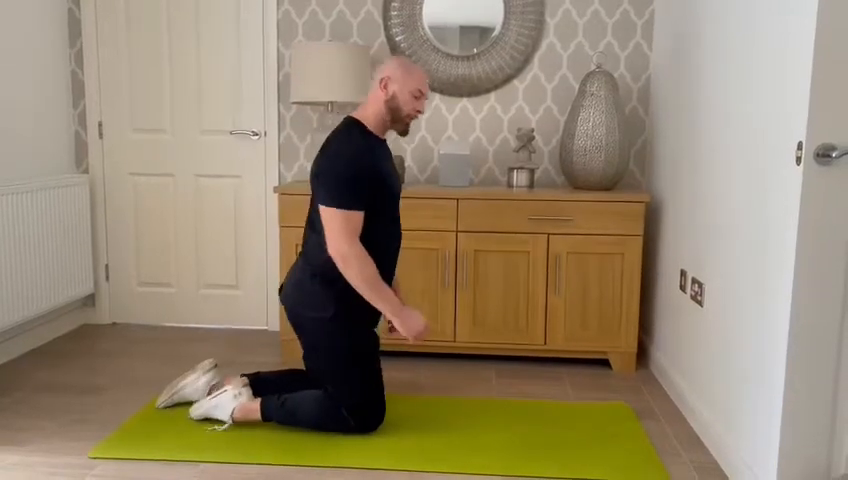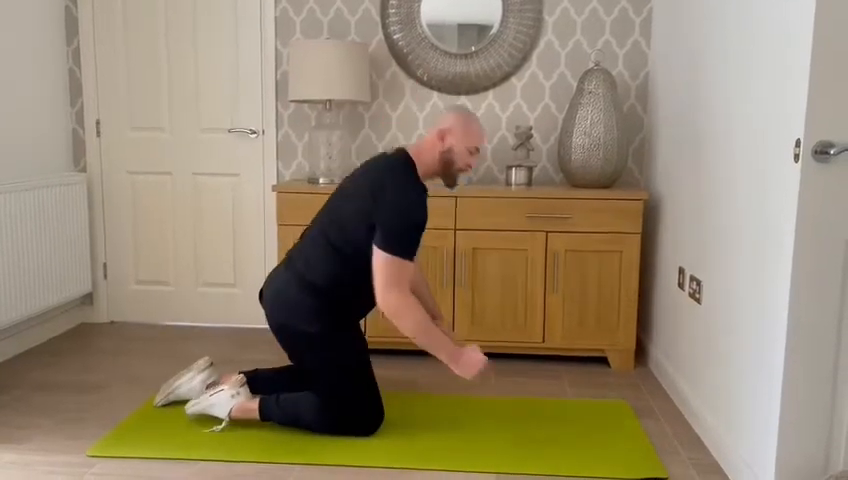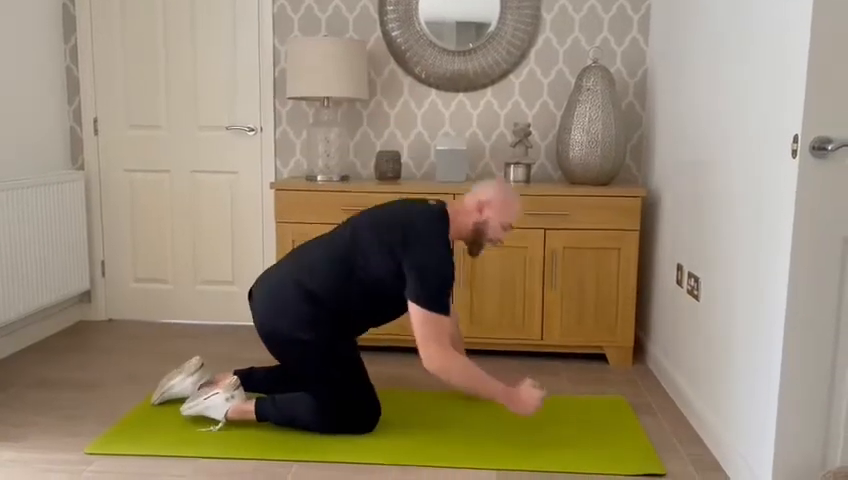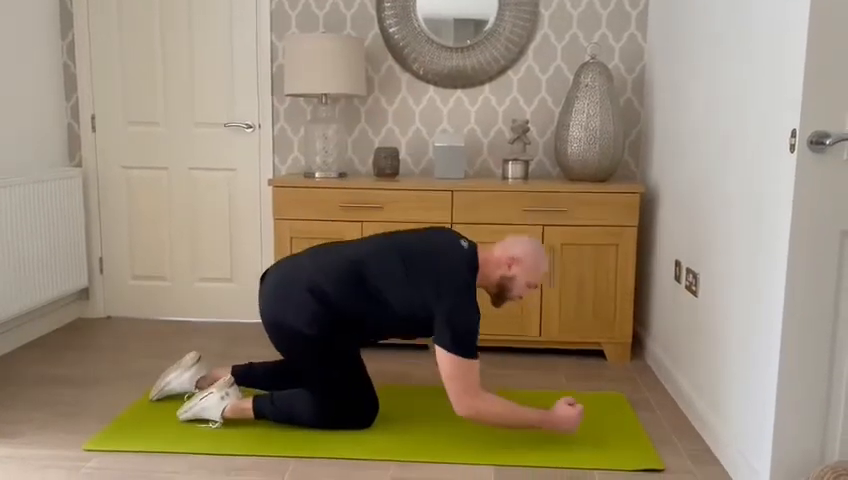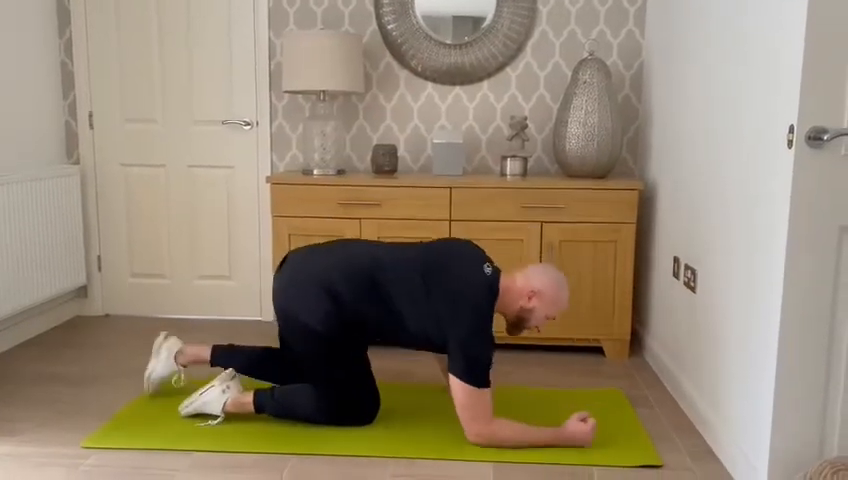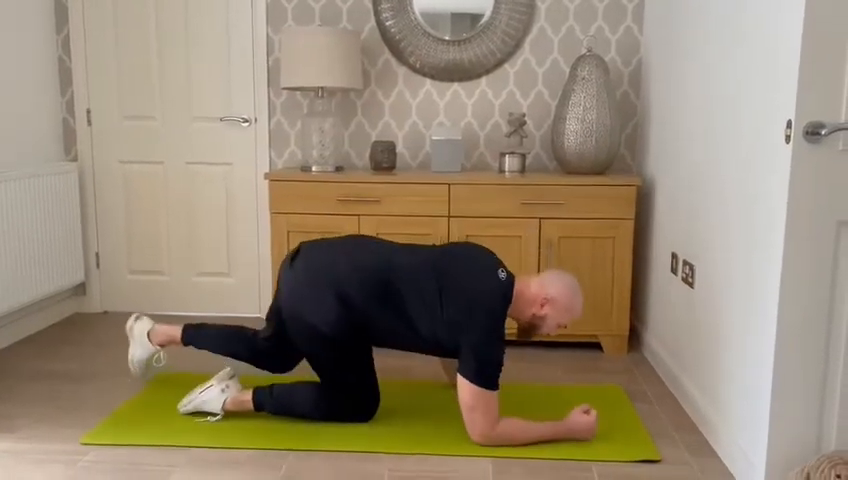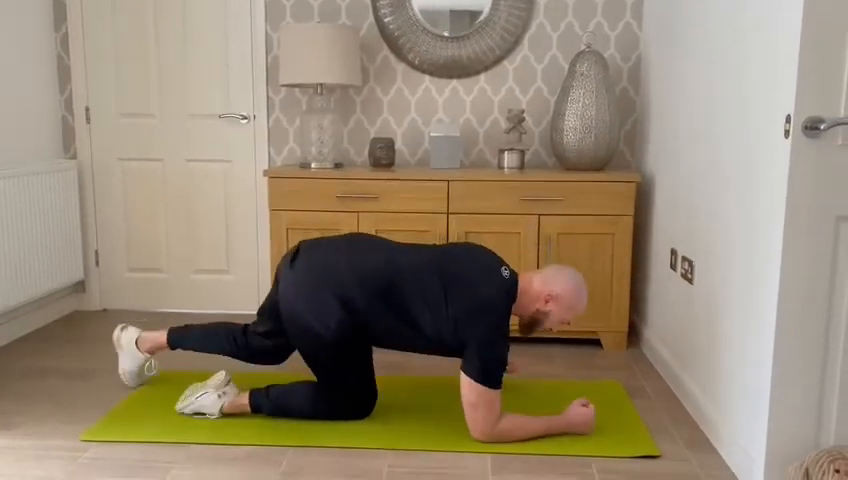
dt=0.2s
person 1, frame 1
left shoulder: (372, 143)
right shoulder: (348, 152)
right elbow: (343, 248)
left wrist: (393, 295)
right wrist: (398, 311)
left hip: (332, 296)
right hip: (327, 302)
left knee: (332, 383)
right knee: (362, 412)
left ankle: (224, 384)
right ankle: (240, 406)
person 1, frame 2
left shoulder: (397, 171)
right shoulder: (402, 194)
left elbow: (403, 268)
right elbow: (392, 296)
left wrist: (438, 321)
right wrist: (454, 355)
left hip: (296, 295)
right hip: (306, 310)
left knee: (335, 388)
right knee: (362, 416)
left ankle: (223, 383)
right ankle: (237, 404)
person 1, frame 3
left shoulder: (427, 218)
right shoulder: (431, 248)
left elbow: (439, 313)
right elbow: (435, 354)
left wrist: (470, 368)
right wrist: (509, 396)
left hip: (281, 299)
right hip: (295, 317)
left knee: (331, 385)
right knee: (359, 414)
left ankle: (210, 382)
right ankle: (231, 405)
person 1, frame 4
left shoulder: (455, 248)
right shoulder: (457, 293)
right elbow: (466, 403)
left wrist: (474, 383)
right wrist: (549, 420)
left hip: (287, 286)
right hip: (300, 309)
left knee: (320, 377)
right knee: (355, 409)
left ankle: (207, 376)
right ankle: (230, 405)
person 1, frame 5
left shoulder: (475, 261)
right shoulder: (472, 320)
right elbow: (479, 429)
left wrist: (465, 378)
right wrist: (564, 436)
left hip: (302, 271)
right hip: (313, 302)
left knee: (299, 367)
right knee: (356, 406)
left ankle: (183, 353)
right ankle: (233, 399)
person 1, frame 6
left shoulder: (488, 266)
right shoulder: (484, 324)
right elbow: (484, 431)
left wrist: (465, 375)
right wrist: (567, 429)
left hip: (312, 263)
right hip: (321, 299)
left knee: (276, 353)
right knee: (356, 403)
left ankle: (156, 334)
right ankle: (234, 398)
person 1, frame 7
left shoulder: (491, 267)
right shoulder: (490, 320)
right elbow: (484, 428)
left wrist: (483, 364)
right wrist: (566, 423)
left hip: (311, 261)
right hip: (321, 301)
left knee: (261, 345)
right knee: (354, 401)
left ankle: (143, 341)
right ankle: (233, 400)
